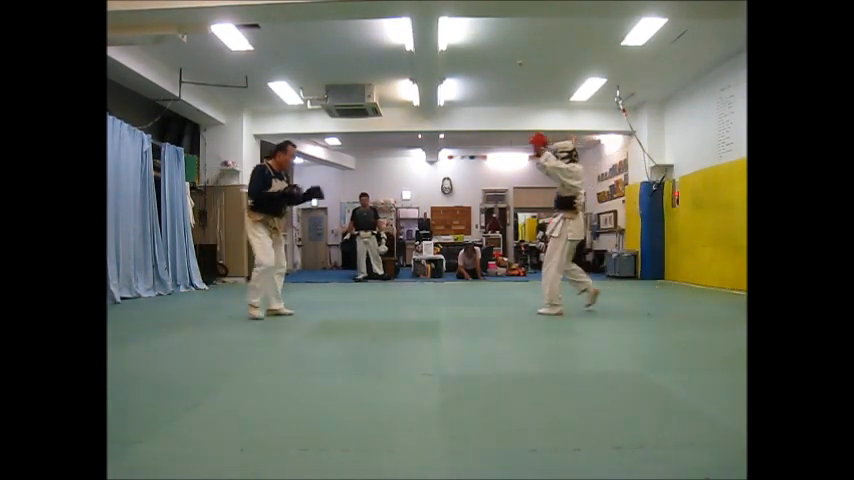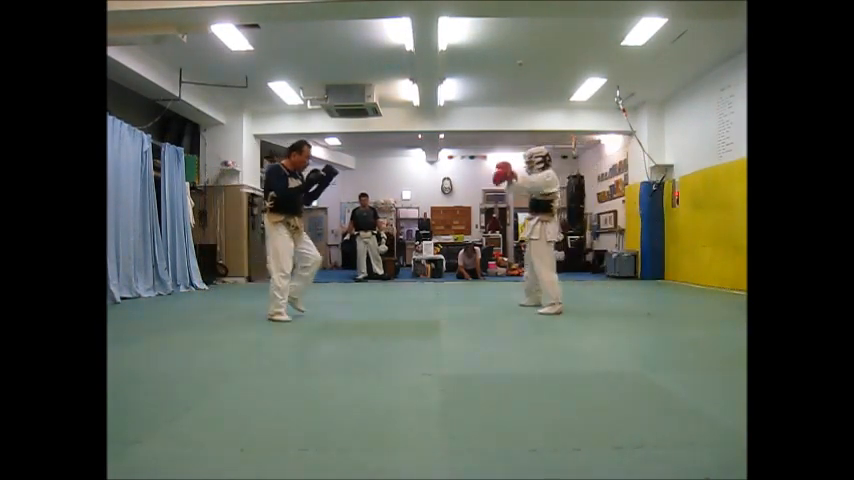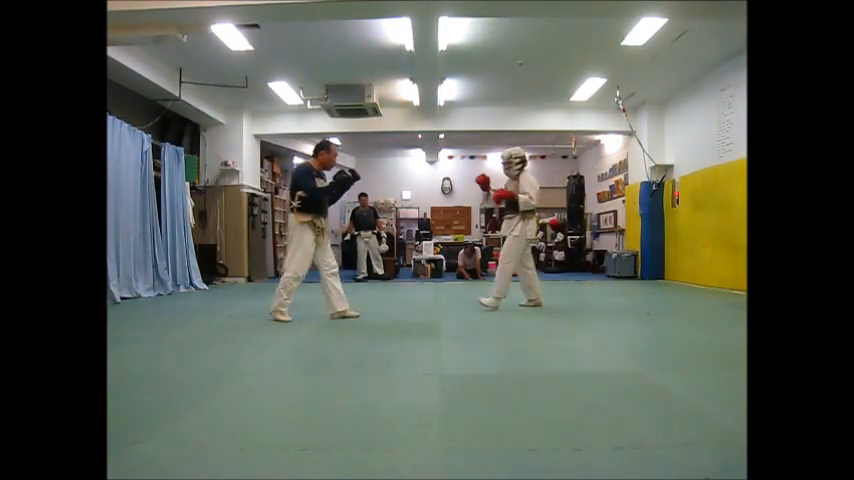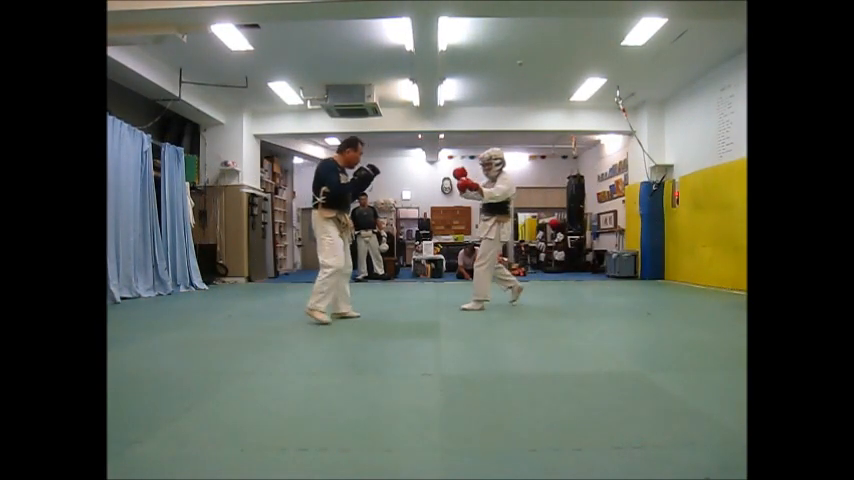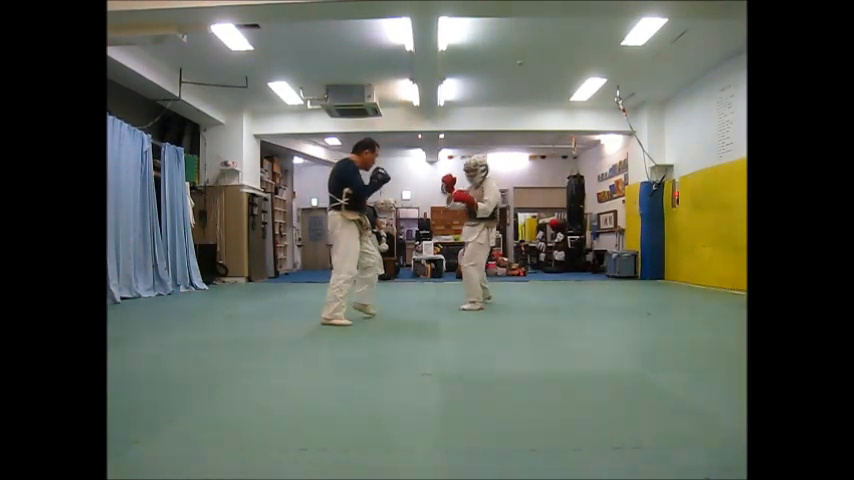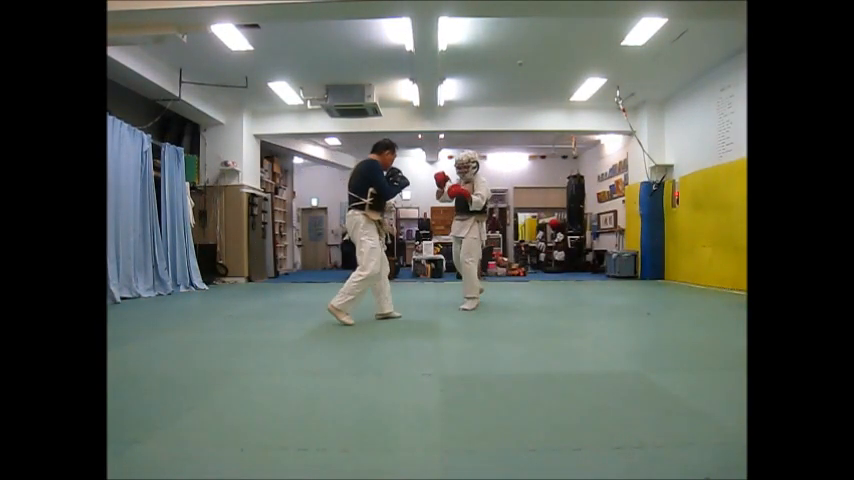
dt=0.3s
person 1, frame 1
left shoulder: (283, 175)
right shoulder: (260, 170)
left elbow: (291, 201)
right elbow: (256, 195)
left wrist: (308, 194)
right wrist: (282, 194)
left hip: (276, 224)
right hip: (258, 222)
left knee: (279, 266)
right knee: (265, 262)
left ankle: (274, 305)
right ankle: (254, 303)
person 1, frame 2
left shoulder: (297, 174)
right shoulder: (275, 171)
left elbow: (307, 200)
right elbow: (284, 195)
left wrist: (323, 183)
right wrist: (307, 184)
left hip: (295, 225)
right hip: (278, 224)
left knee: (313, 259)
right knee: (281, 269)
left ankle: (293, 295)
right ankle: (276, 311)
person 1, frame 3
left shoulder: (319, 174)
right shoulder: (303, 171)
left elbow: (326, 200)
right elbow: (314, 194)
left wrist: (344, 185)
right wrist: (337, 182)
left hip: (317, 225)
right hip: (302, 224)
left knee: (330, 267)
right knee: (296, 269)
left ankle: (340, 308)
right ankle: (279, 309)
person 1, frame 4
left shoulder: (341, 169)
right shoulder: (327, 165)
left elbow: (348, 196)
right elbow: (337, 190)
left wrist: (365, 181)
right wrist: (358, 180)
left hip: (340, 221)
right hip: (325, 219)
left knee: (345, 267)
right knee: (334, 264)
left ankle: (341, 308)
right ankle: (316, 306)
person 1, frame 5
left shoulder: (350, 167)
right shoulder: (347, 166)
left elbow: (358, 195)
right elbow: (362, 192)
left wrist: (373, 181)
right wrist: (379, 182)
left hip: (353, 222)
right hip: (344, 221)
left knee: (372, 261)
right knee: (345, 270)
left ankle: (362, 301)
right ankle: (331, 314)
person 1, frame 6
left shoulder: (366, 166)
right shoulder: (372, 165)
right elbow: (385, 194)
left wrist: (390, 180)
right wrist: (400, 184)
left hip: (367, 222)
right hip: (363, 221)
left knee: (381, 268)
right knee: (370, 268)
left ankle: (385, 309)
right ankle: (339, 305)
person 2, frame 1
left shoulder: (574, 171)
right shoulder: (568, 172)
left elbow: (550, 165)
right elbow: (548, 166)
left wrist: (541, 149)
right wrist: (541, 151)
left hip: (566, 223)
right hip: (566, 222)
left knee: (552, 264)
right knee: (563, 263)
left ankle: (553, 305)
right ankle: (589, 289)
person 2, frame 2
left shoulder: (549, 176)
right shoulder: (540, 178)
left elbow: (527, 181)
right elbow: (523, 186)
left wrist: (508, 174)
right wrist: (508, 176)
left hip: (543, 225)
right hip: (538, 225)
left knee: (543, 265)
right knee: (531, 263)
left ankle: (555, 303)
right ankle: (533, 298)
person 2, frame 3
left shoulder: (527, 178)
right shoulder: (511, 181)
left elbow: (530, 201)
right elbow: (499, 200)
left wrist: (510, 194)
left hip: (522, 224)
right hip: (514, 224)
left knee: (506, 261)
right knee: (524, 263)
left ankle: (495, 299)
right ankle: (535, 298)
person 2, frame 4
left shoulder: (505, 180)
right shoulder: (490, 182)
left elbow: (495, 194)
right elbow: (471, 194)
left wrist: (475, 186)
right wrist: (463, 182)
left hip: (497, 226)
right hip: (490, 225)
left knee: (483, 263)
right knee: (491, 263)
left ankle: (478, 301)
right ankle: (514, 286)
person 2, frame 5
left shoulder: (491, 187)
right shoulder: (471, 188)
left elbow: (486, 209)
right elbow: (454, 205)
left wrist: (470, 201)
right wrist: (450, 191)
left hip: (483, 231)
right hip: (471, 230)
left knee: (468, 264)
right knee: (475, 264)
left ankle: (475, 301)
right ankle: (484, 294)
person 2, frame 6
left shoulder: (480, 182)
right shoulder: (459, 183)
left elbow: (479, 202)
right elbow: (442, 198)
left wrist: (465, 195)
right wrist: (441, 187)
left hip: (474, 225)
right hip: (460, 224)
left knee: (467, 259)
right knee: (458, 260)
left ankle: (472, 298)
right ankle: (476, 288)
